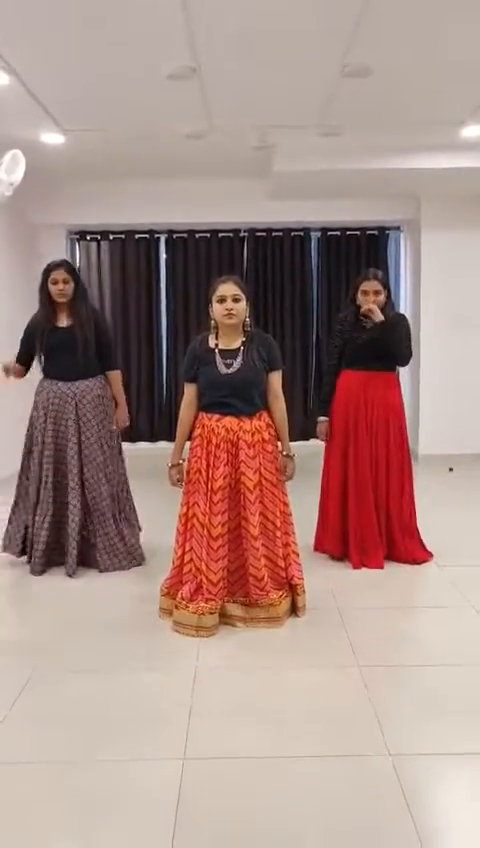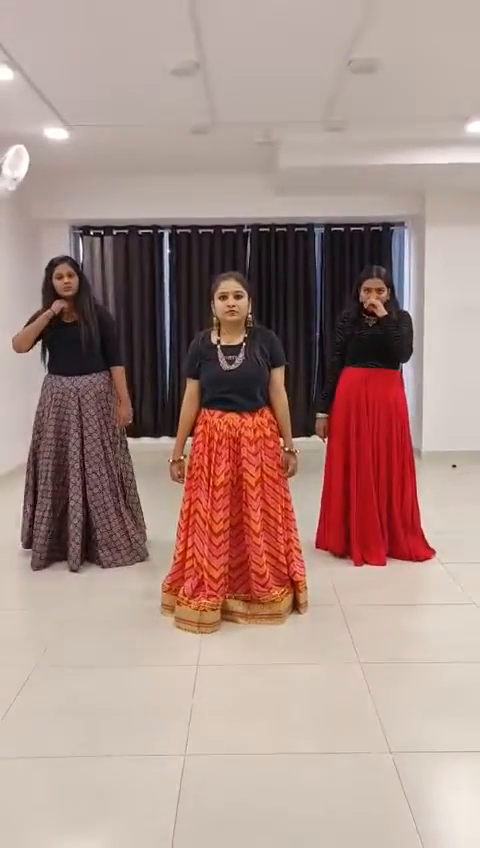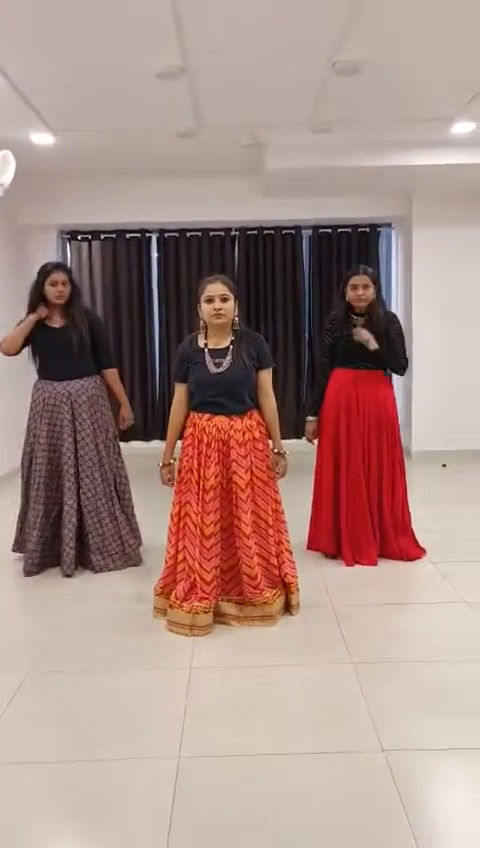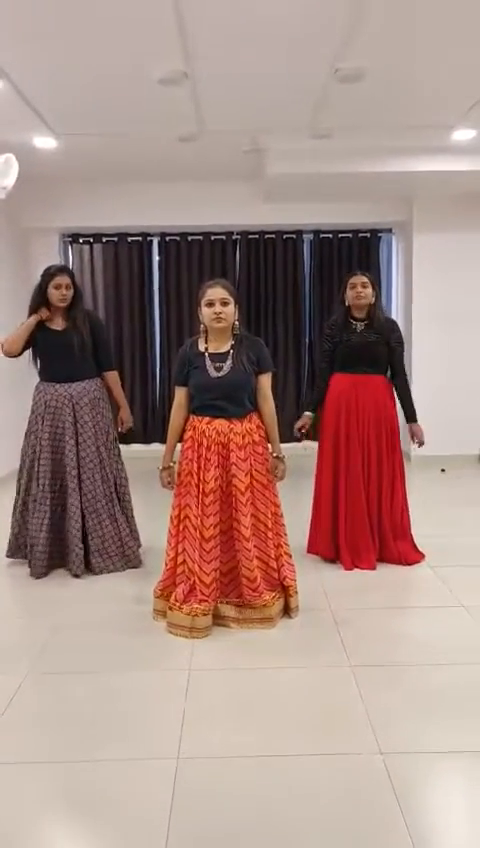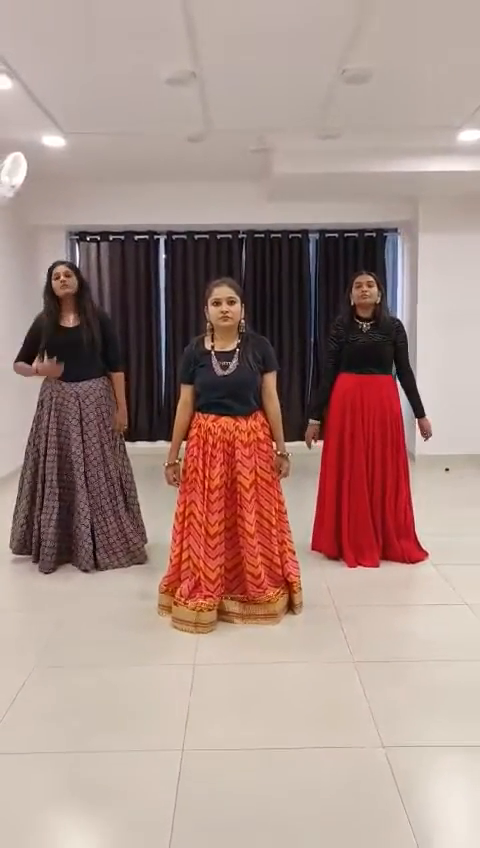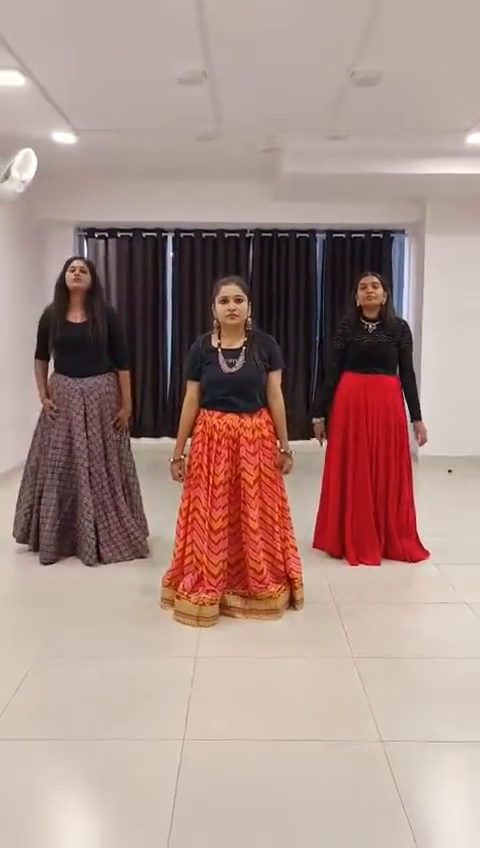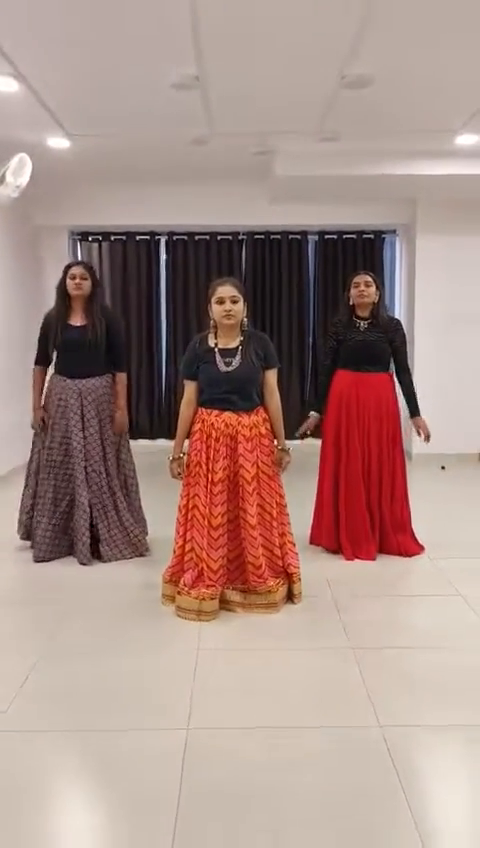
dt=0.3s
person 1, frame 1
left shoulder: (264, 345)
right shoulder: (199, 349)
left elbow: (276, 399)
right elbow: (189, 404)
left wrist: (286, 448)
right wrist: (176, 456)
left hip: (256, 442)
right hip: (211, 444)
left knee: (257, 520)
right knee: (210, 522)
left ankle: (259, 592)
right ankle: (206, 596)
person 1, frame 2
left shoulder: (266, 341)
right shoulder: (201, 345)
left elbow: (278, 395)
right elbow: (191, 400)
left wrist: (289, 445)
right wrist: (177, 452)
left hip: (258, 439)
right hip: (213, 440)
left knee: (259, 516)
right knee: (212, 519)
left ankle: (261, 590)
right ankle: (208, 592)
person 1, frame 3
left shoulder: (253, 343)
right shoulder: (188, 349)
left elbow: (266, 397)
right elbow: (179, 404)
left wrist: (278, 447)
right wrist: (166, 456)
left hip: (247, 441)
right hip: (202, 443)
left knee: (249, 519)
right knee: (202, 521)
left ankle: (252, 591)
right ankle: (200, 594)
person 1, frame 4
left shoulder: (253, 348)
right shoulder: (188, 353)
left elbow: (266, 401)
right elbow: (179, 407)
left wrist: (277, 451)
right wrist: (166, 460)
left hip: (246, 445)
right hip: (201, 446)
left knee: (249, 522)
right knee: (201, 524)
left ankle: (252, 593)
right ankle: (199, 597)
person 1, frame 5
left shoulder: (259, 347)
right shoulder: (195, 351)
left elbow: (270, 400)
right elbow: (185, 405)
left wrist: (281, 449)
right wrist: (172, 457)
left hip: (251, 442)
right hip: (207, 443)
left knee: (253, 519)
right knee: (206, 521)
left ankle: (255, 590)
right ankle: (203, 593)
person 1, frame 6
left shoulder: (265, 345)
right shoulder: (201, 348)
left elbow: (275, 397)
right elbow: (191, 402)
left wrist: (285, 446)
right wrist: (178, 452)
left hip: (256, 439)
right hip: (213, 440)
left knee: (256, 515)
right knee: (211, 517)
left ankle: (258, 586)
right ankle: (206, 588)
person 1, frame 7
left shoulder: (260, 344)
right shoulder: (198, 347)
left elbow: (272, 396)
right elbow: (189, 401)
left wrist: (282, 443)
right wrist: (176, 450)
left hip: (253, 437)
right hip: (210, 438)
left knee: (255, 511)
right knee: (209, 513)
left ankle: (256, 580)
right ankle: (206, 582)
person 2, frame 1
left shoulder: (92, 319)
right shoulder: (39, 322)
left elbow: (110, 365)
left wrist: (121, 405)
left hip: (92, 401)
right hip: (53, 402)
left knee: (96, 474)
right knee: (52, 475)
left ankle: (102, 545)
right ankle: (50, 546)
person 2, frame 2
left shoulder: (97, 314)
right shoulder: (44, 316)
left elbow: (115, 360)
right elbow: (19, 346)
left wrist: (124, 401)
right wrist: (50, 314)
left hip: (95, 395)
right hip: (58, 397)
left knee: (99, 468)
right knee: (57, 470)
left ankle: (107, 541)
right ankle: (55, 541)
person 2, frame 3
left shoulder: (86, 318)
right shoulder: (34, 325)
left elbow: (106, 363)
left wrist: (123, 403)
right wrist: (34, 317)
left hip: (87, 400)
right hip: (49, 403)
left knee: (92, 473)
right knee: (49, 474)
left ankle: (100, 545)
right ankle: (48, 546)
person 2, frame 4
left shoulder: (88, 321)
right shoulder: (36, 327)
left elbow: (107, 365)
left wrist: (123, 405)
right wrist: (35, 318)
left hip: (89, 402)
right hip: (51, 405)
left knee: (93, 475)
right knee: (50, 477)
left ankle: (102, 547)
right ankle: (48, 547)
person 2, frame 5
left shoulder: (98, 319)
right shoulder: (43, 322)
left elbow: (115, 366)
right elbow: (20, 363)
left wrist: (121, 407)
right wrist: (39, 369)
left hip: (95, 401)
right hip: (57, 402)
left knee: (99, 473)
right knee: (55, 475)
left ankle: (106, 543)
right ankle: (54, 543)
person 2, frame 6
left shoulder: (105, 315)
right shoulder: (51, 315)
left elbow: (121, 362)
right elbow: (41, 358)
left wrist: (126, 404)
right wrist: (43, 395)
left hip: (101, 396)
right hip: (64, 396)
left knee: (103, 469)
right knee: (59, 470)
left ankle: (110, 537)
right ankle: (57, 536)
person 2, frame 7
left shoulder: (105, 318)
right shoulder: (53, 318)
left elbow: (120, 365)
right elbow: (41, 362)
left wrist: (122, 407)
right wrist: (36, 403)
left hip: (99, 397)
right hip: (62, 398)
left knee: (102, 469)
right knee: (59, 468)
left ankle: (111, 536)
right ankle: (56, 536)
person 3, frame 1
left shoulder: (397, 321)
right shoulder: (345, 323)
left elbow: (403, 359)
right elbow: (332, 368)
left wrist: (381, 322)
right wrist: (324, 413)
left hip: (385, 402)
right hip: (349, 401)
left knee: (388, 472)
right knee: (349, 473)
left ankle: (394, 541)
right ankle: (350, 541)
person 3, frame 2
left shoulder: (400, 318)
right shoulder: (347, 319)
left elbow: (403, 354)
right elbow: (334, 365)
left wrist: (384, 317)
right wrist: (323, 410)
left hip: (387, 399)
right hip: (351, 398)
left knee: (390, 470)
right knee: (351, 470)
left ankle: (397, 538)
right ankle: (352, 538)
person 3, frame 3
left shoulder: (388, 320)
right shoulder: (335, 322)
left elbow: (401, 364)
right elbow: (323, 368)
left wrist: (375, 346)
right wrist: (313, 414)
left hip: (377, 400)
right hip: (340, 400)
left knee: (381, 471)
right knee: (341, 471)
left ankle: (388, 538)
right ankle: (344, 539)
person 3, frame 4
left shoulder: (388, 327)
right shoulder: (334, 327)
left elbow: (399, 373)
right elbow: (324, 373)
left wrist: (411, 418)
right wrist: (310, 412)
left hip: (377, 404)
right hip: (340, 403)
left knee: (380, 475)
right knee: (342, 475)
left ankle: (387, 543)
right ankle: (343, 543)
person 3, frame 5
left shoulder: (393, 326)
right shoulder: (340, 327)
left elbow: (404, 371)
right elbow: (329, 372)
left wrist: (420, 413)
right wrist: (315, 417)
left hip: (383, 404)
right hip: (346, 403)
left knee: (385, 473)
right knee: (347, 473)
left ankle: (391, 541)
right ankle: (348, 541)
person 3, frame 6
left shoulder: (399, 327)
right shoulder: (346, 327)
left elbow: (407, 373)
right elbow: (333, 372)
left wrist: (417, 417)
right wrist: (320, 415)
left hip: (387, 404)
right hip: (350, 402)
left knee: (389, 473)
right knee: (350, 472)
left ankle: (393, 540)
right ankle: (351, 539)
person 3, frame 7
left shoulder: (391, 326)
right shoulder: (339, 325)
left elbow: (402, 369)
right elbow: (327, 369)
left wrist: (415, 413)
right wrist: (315, 411)
left hip: (381, 401)
right hip: (344, 400)
left knee: (382, 468)
right knee: (345, 468)
left ankle: (388, 536)
right ankle: (348, 535)
